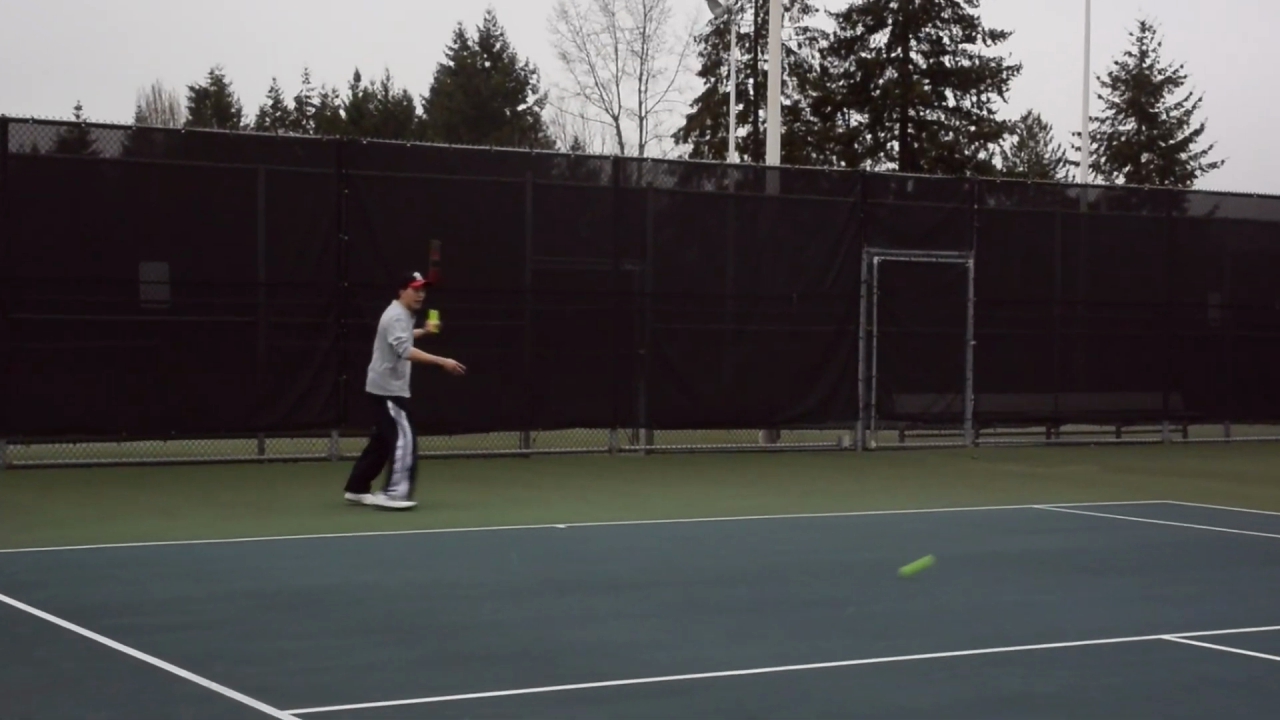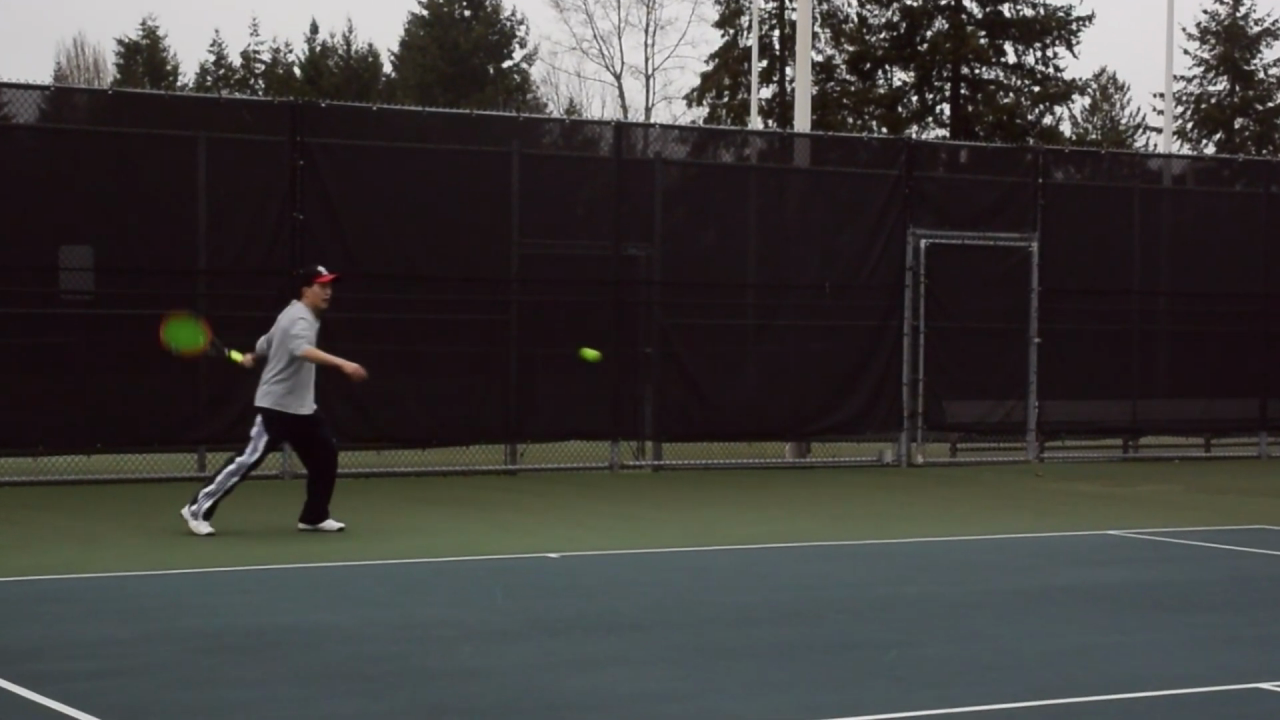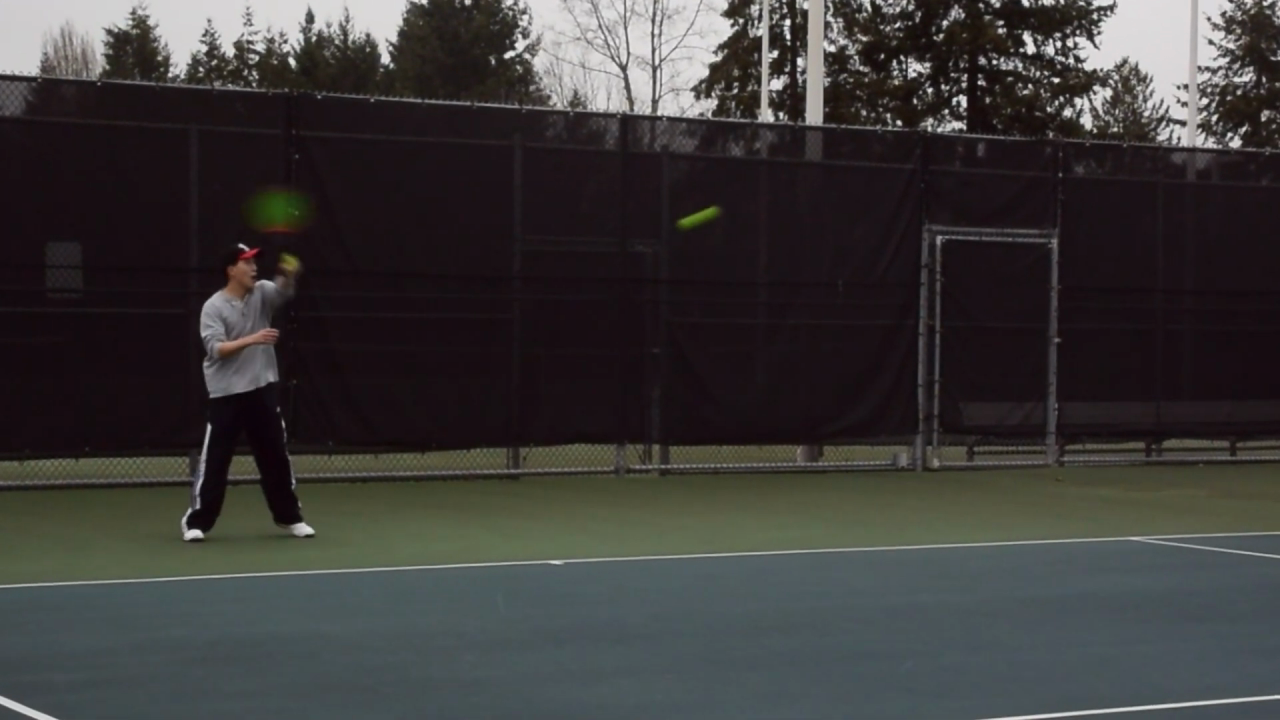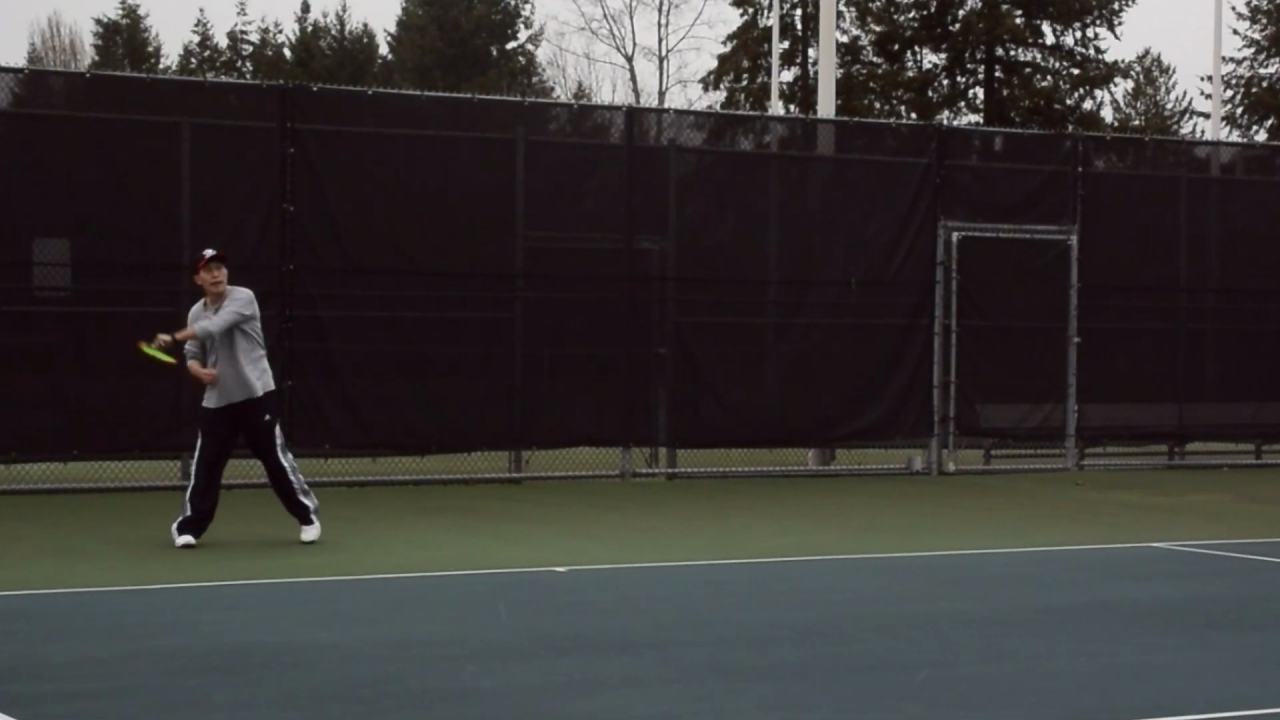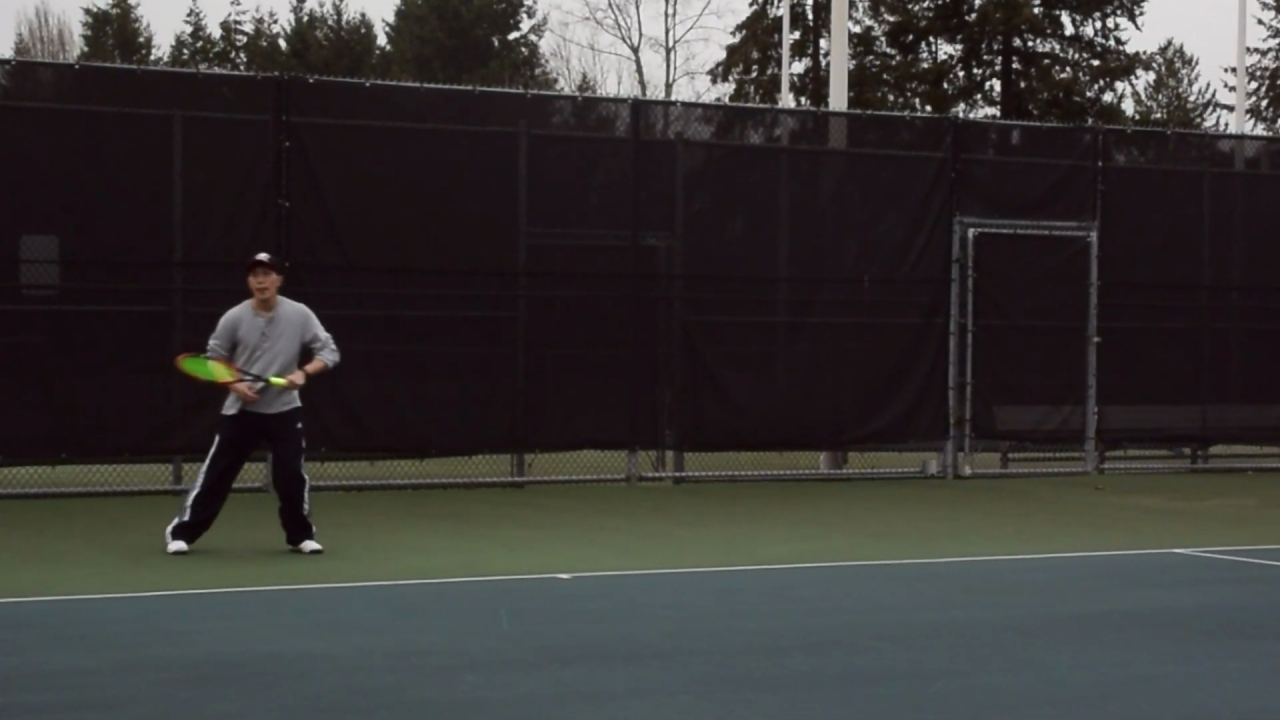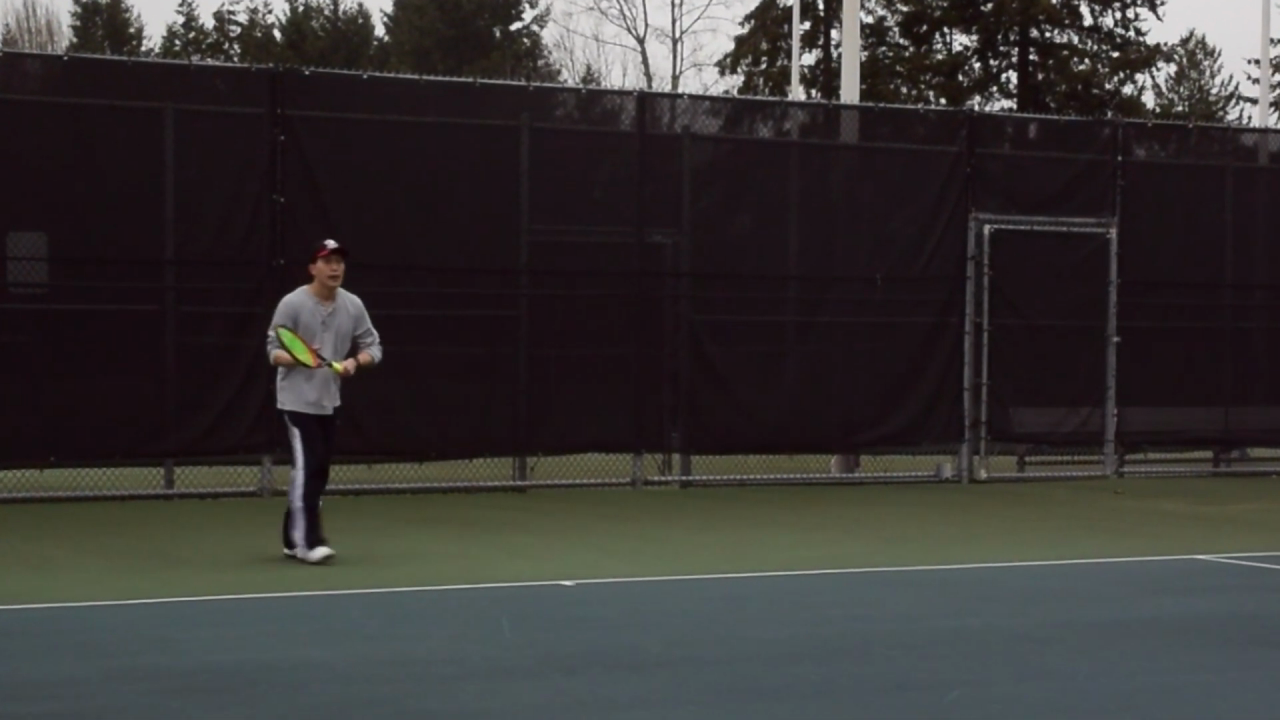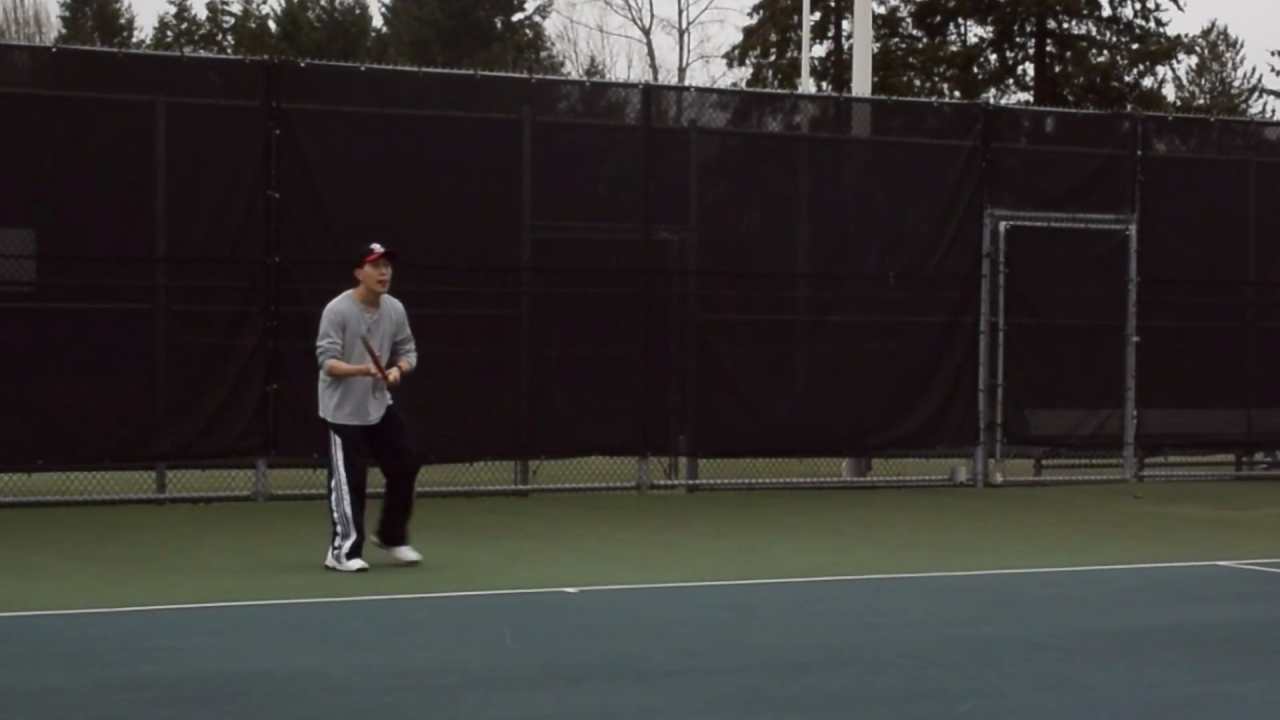
dt=0.7s
person 1, frame 1
left shoulder: (398, 314)
right shoulder: (398, 317)
right elbow: (405, 351)
left wrist: (423, 331)
right wrist: (442, 362)
left hip: (387, 389)
right hip: (388, 390)
left knee: (383, 440)
right knee: (405, 439)
person 1, frame 2
left shoulder: (295, 315)
right shoulder: (300, 318)
left elbow: (267, 343)
right elbow: (301, 349)
left wrist: (252, 357)
right wrist: (342, 363)
left hip: (301, 408)
right hip: (276, 406)
left knee: (325, 456)
right knee: (248, 460)
left ankle: (314, 517)
right ankle: (198, 510)
person 1, frame 3
left shoulder: (263, 293)
right shoulder: (213, 307)
left elbow: (284, 292)
right elbow: (216, 348)
left wrist: (289, 273)
right wrist: (250, 339)
left hip: (262, 388)
right hip: (224, 393)
left knee: (275, 454)
right knee: (214, 459)
left ankle: (290, 517)
right ankle: (196, 521)
person 1, frame 4
left shoulder: (244, 298)
right shoulder: (196, 312)
left elbow: (212, 327)
right elbow: (193, 357)
left wrist: (173, 338)
right wrist: (200, 372)
left hip: (255, 395)
right hip: (217, 400)
left knee: (275, 458)
right knee: (206, 464)
left ankle: (307, 515)
right ankle: (189, 527)
person 1, frame 5
left shoulder: (300, 314)
right shoulder: (234, 318)
left elbow: (329, 351)
right elbow: (214, 358)
left wrist: (304, 372)
right wrist: (233, 384)
left hip: (284, 408)
right hip: (241, 409)
left knee: (291, 472)
right knee: (216, 471)
left ankle: (300, 535)
right ankle: (181, 532)
person 1, frame 6
left shoulder: (353, 305)
right shoulder: (292, 303)
left elbow: (373, 347)
right elbow: (274, 352)
left wrist: (354, 362)
right wrist: (300, 359)
left hip: (329, 400)
right hip: (297, 400)
left knee: (319, 471)
right knee: (307, 467)
left ankle: (296, 540)
right ankle: (310, 541)
person 1, frame 7
left shoulder: (395, 309)
right shoulder: (337, 310)
left elbow: (408, 352)
right elbow: (326, 361)
left wrist: (397, 369)
right wrist: (361, 369)
left hip: (380, 404)
right hip: (343, 409)
left knee: (405, 464)
right knee: (350, 479)
left ankle: (391, 537)
right ankle: (344, 552)
